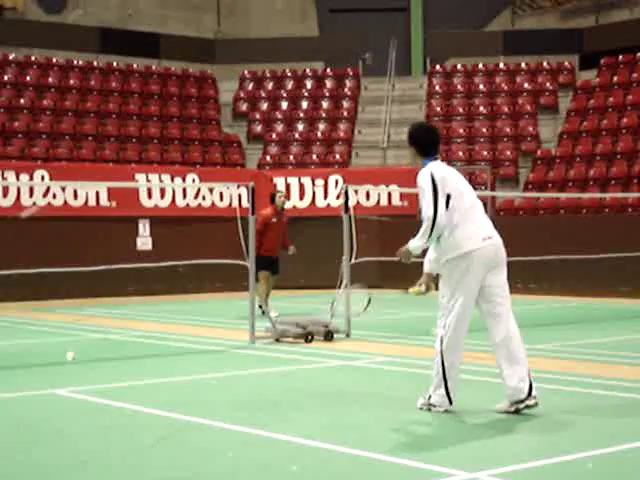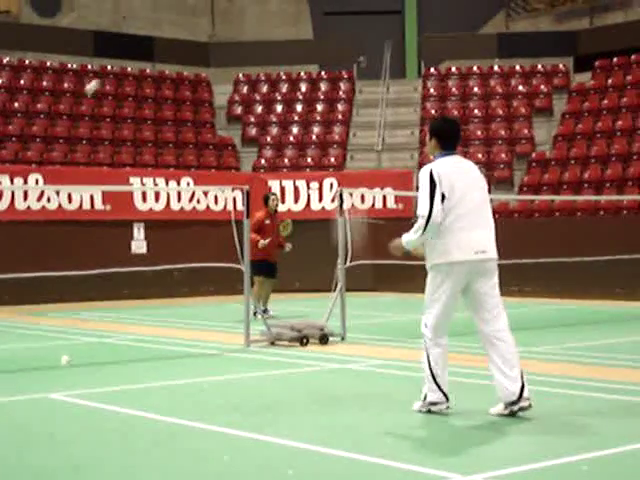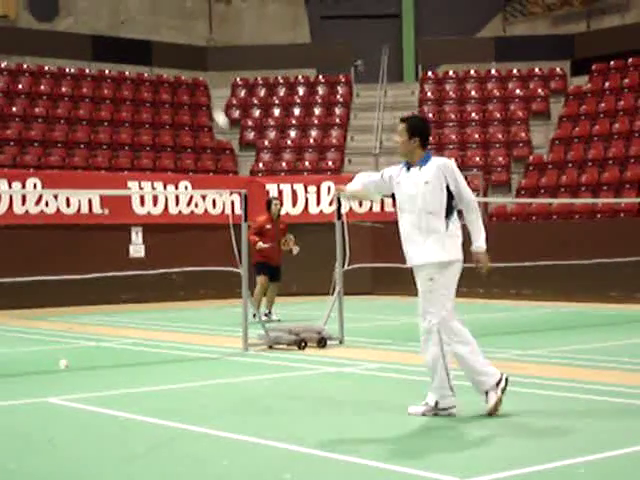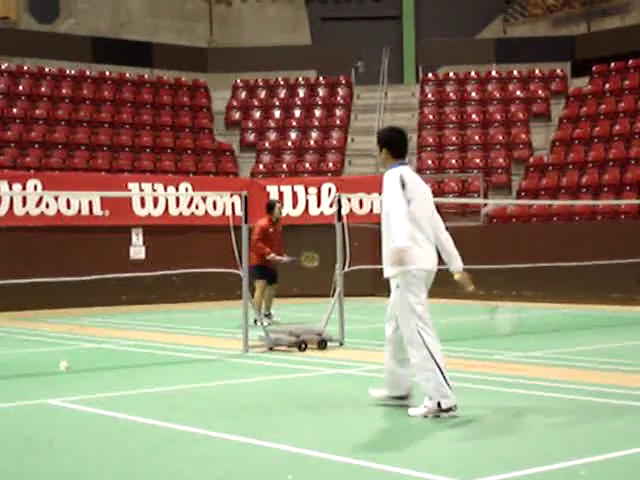
dt=0.5s
person 1, frame 1
left shoulder: (428, 174)
right shoulder: (447, 172)
left elbow: (437, 221)
left wrist: (413, 247)
right wrist: (431, 268)
left hip: (465, 254)
right hip: (491, 245)
left knee: (451, 326)
right knee: (502, 322)
left ankle: (440, 396)
right ankle: (522, 392)
person 1, frame 2
left shoulder: (432, 171)
right shoulder: (473, 169)
left elbow: (431, 218)
left wrist: (406, 242)
right wrist: (427, 244)
left hip: (450, 259)
right hip: (484, 255)
left knee: (434, 328)
right knee: (494, 325)
left ankle: (436, 396)
right ankle: (515, 393)
person 1, frame 3
left shoulder: (443, 166)
right shoulder: (397, 174)
left elbow: (470, 206)
right elbow: (368, 183)
left wrist: (479, 246)
right wrist: (351, 187)
left hip: (440, 260)
right hip: (425, 261)
left knee: (434, 329)
right knee: (445, 326)
left ankle: (442, 399)
right ankle: (490, 379)
person 1, frame 4
left shoulder: (394, 176)
right shoulder: (417, 182)
left elbow: (398, 214)
right elbow: (439, 228)
left wrist: (399, 245)
right wrist: (457, 267)
left hip: (409, 266)
right hip: (415, 265)
left knee: (416, 331)
right knee: (396, 327)
left ankle: (442, 400)
right ankle: (396, 388)
person 2, frame 1
left shoulder: (283, 216)
right shoulder: (265, 214)
right elbow: (256, 232)
left wrist: (288, 246)
right wrist: (254, 251)
left hip: (274, 254)
right hip: (262, 253)
left knee: (272, 279)
right knee: (264, 279)
left ankle: (262, 303)
right ankle: (266, 309)
person 2, frame 2
left shoulder: (277, 218)
right shoulder: (259, 217)
right elbow: (251, 232)
left wrist: (284, 245)
right wrist: (259, 241)
left hip: (272, 257)
right hip: (259, 257)
left knee: (270, 282)
right knee: (259, 282)
left ankle: (264, 308)
right ankle: (256, 310)
person 2, frame 3
left shoulder: (281, 223)
right shoulder: (261, 221)
left elbow: (284, 238)
right elbow: (251, 234)
left wrist: (292, 247)
right wrist: (258, 243)
left hip: (276, 261)
right hip: (262, 258)
left knee: (274, 286)
right knee: (262, 282)
left ankle: (268, 312)
right ankle: (256, 312)
person 2, frame 4
left shoulder: (278, 224)
right shoulder: (262, 224)
right elbow: (255, 241)
left wrist: (282, 255)
right wrist: (268, 253)
left hip: (271, 263)
right hip: (259, 261)
left knee: (272, 287)
right knee: (260, 287)
left ankle: (267, 313)
right ankle: (258, 317)
